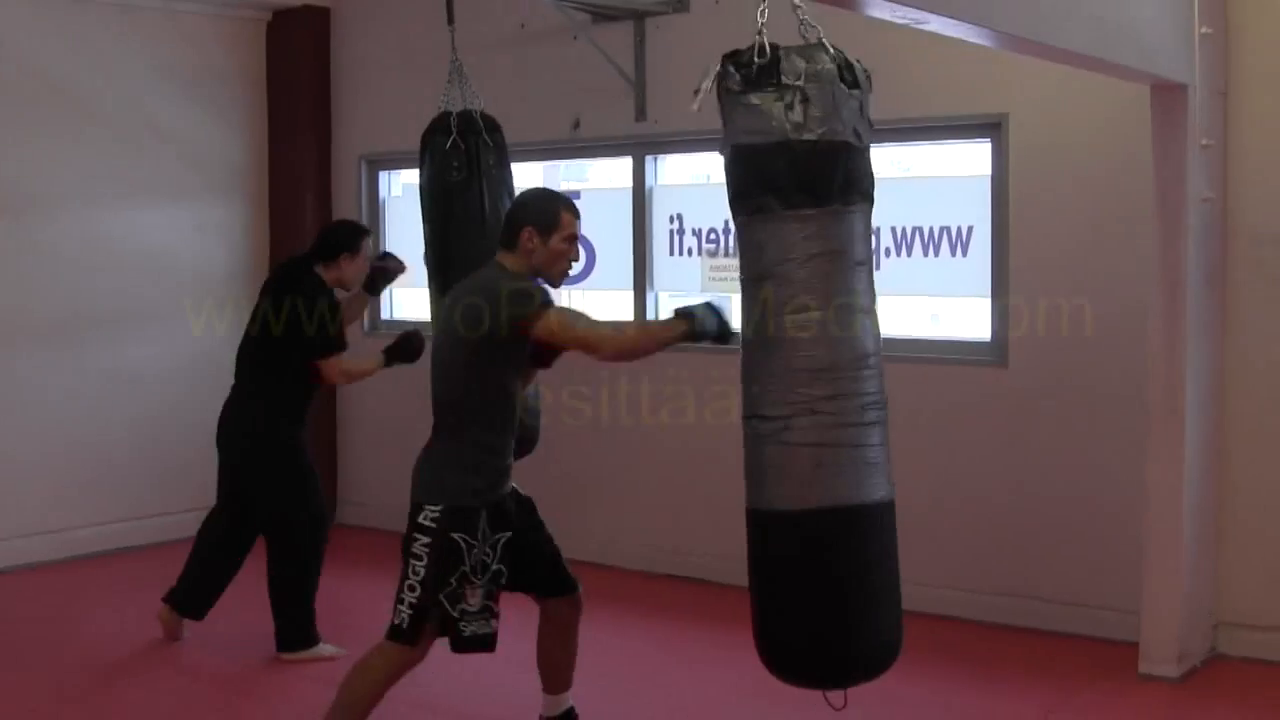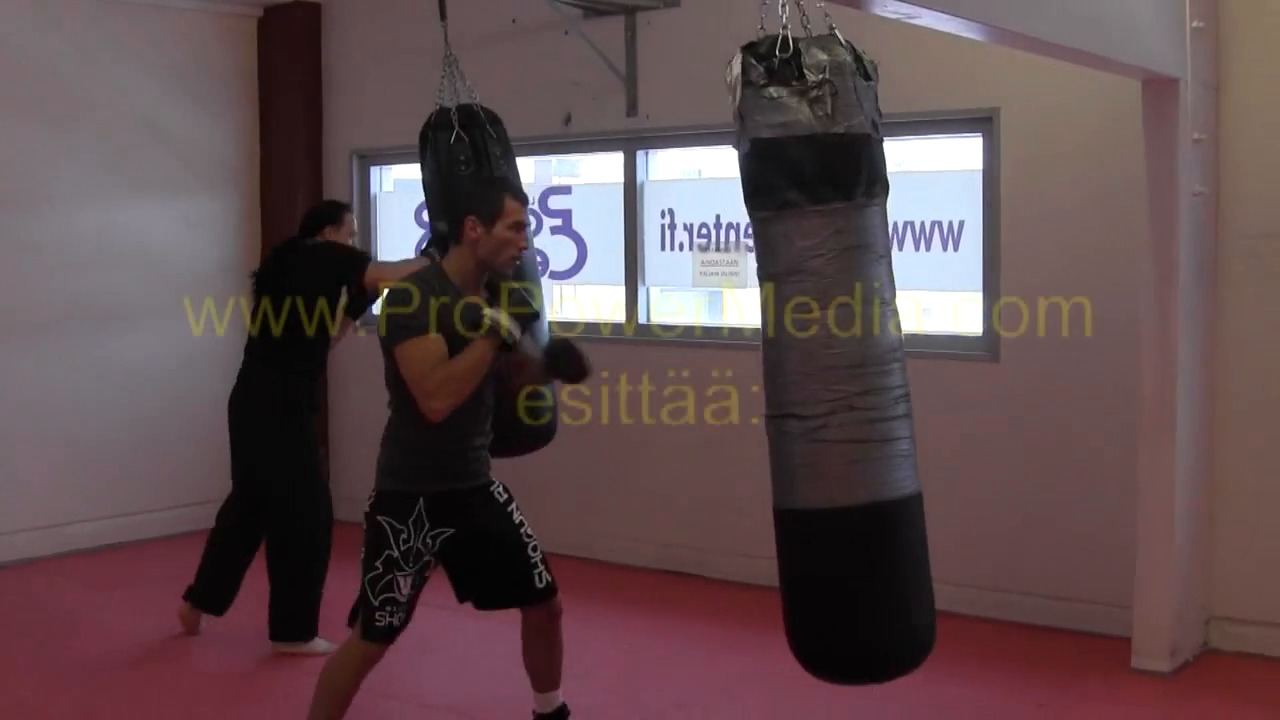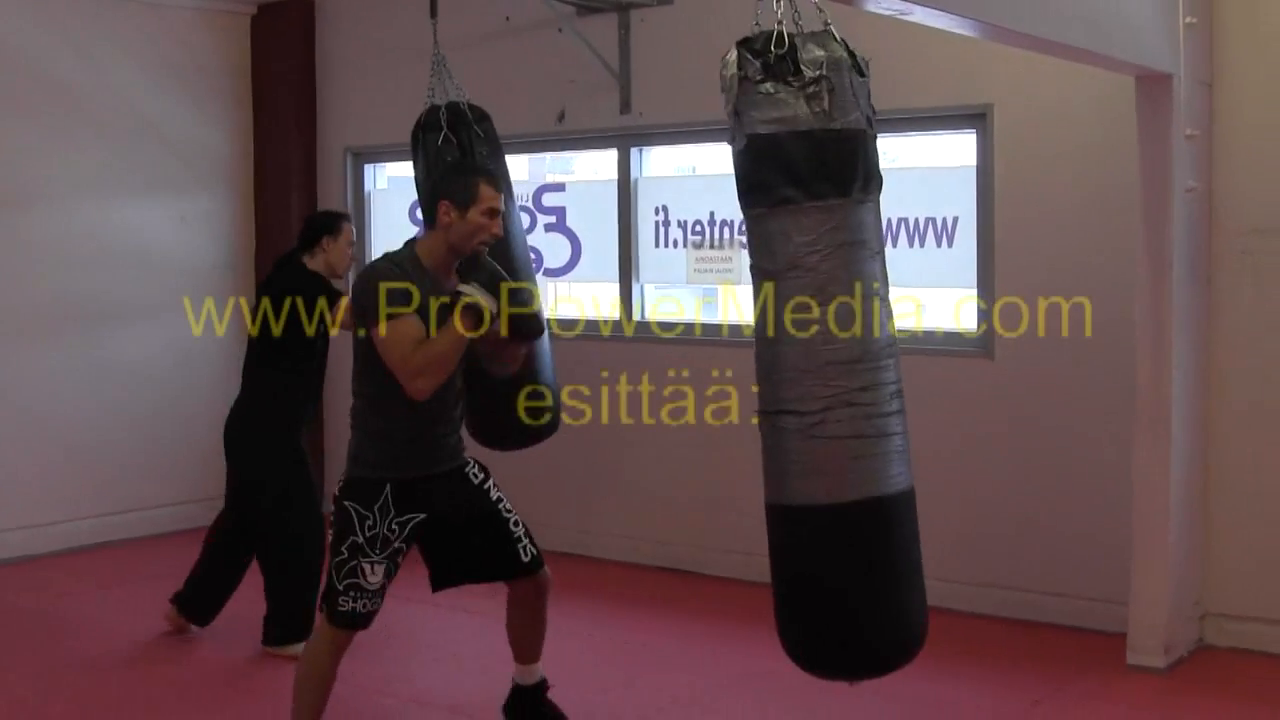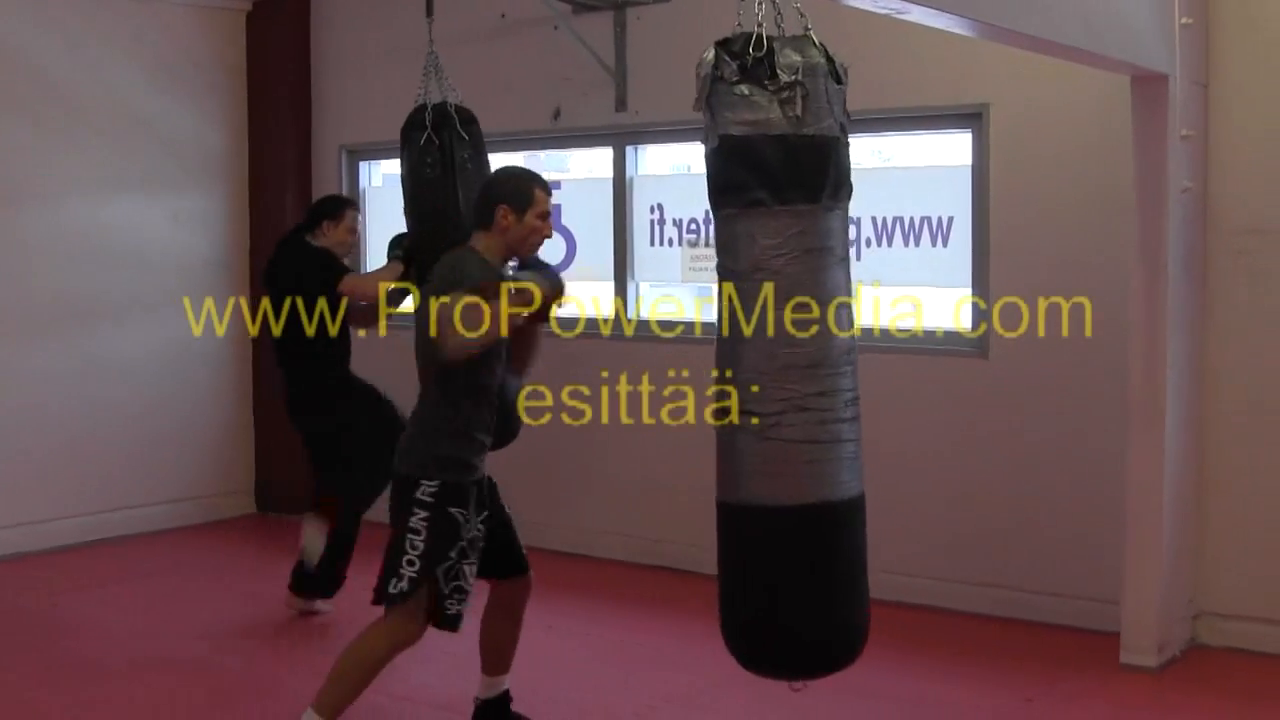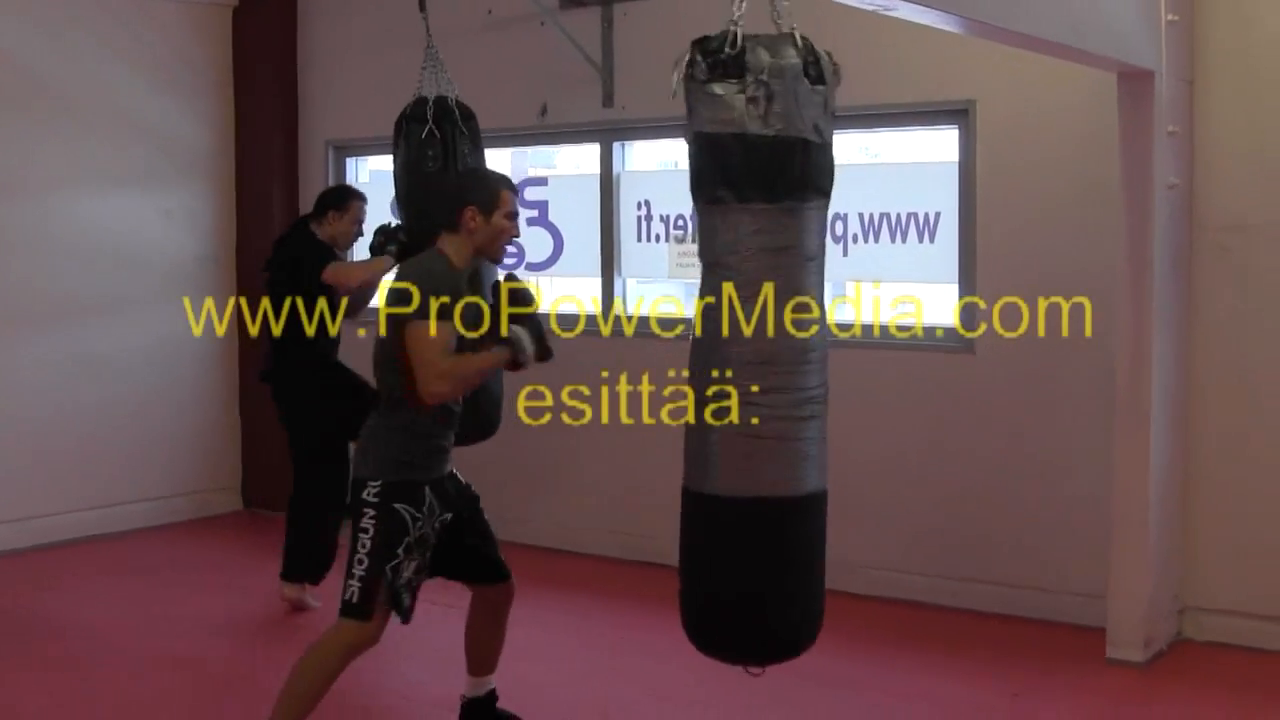
dt=0.3s
person 1, frame 1
left shoulder: (503, 292)
right shoulder: (502, 294)
right elbow: (605, 343)
left wrist: (541, 351)
right wrist: (689, 325)
left hip: (491, 490)
right hip: (448, 500)
left knee: (564, 598)
right knee: (408, 645)
person 1, frame 2
left shoulder: (492, 292)
right shoulder: (412, 296)
left elbow: (509, 375)
right elbow: (437, 401)
left wrist: (552, 362)
right wrist: (497, 330)
left hip: (474, 484)
right hip: (410, 493)
left knee: (544, 604)
right knee: (372, 641)
person 1, frame 3
left shoulder: (460, 279)
right shoulder: (386, 281)
left elbow: (499, 366)
right elbow: (421, 379)
left wrist: (515, 335)
right wrist: (473, 313)
left hip: (446, 466)
right hip: (382, 478)
left knee: (531, 578)
right knee: (341, 626)
person 1, frame 4
left shoulder: (486, 274)
right shoulder: (463, 270)
right elbow: (454, 344)
right wrist: (525, 298)
left hip: (463, 468)
right hip: (437, 472)
left knee: (514, 582)
right knee: (408, 619)
person 1, frame 5
left shoulder: (454, 282)
right shoulder: (420, 281)
right elbow: (436, 385)
left wrist: (504, 340)
right wrist: (508, 347)
left hip: (433, 471)
right hip: (394, 475)
left knee: (496, 583)
right knee: (363, 623)
person 2, frame 1
left shoulder: (298, 283)
right shoulder: (308, 294)
left elbow: (331, 324)
right elbow: (337, 371)
left wrist: (369, 288)
right wrist: (393, 353)
left hip: (241, 421)
right hip: (267, 428)
left knee: (234, 516)
right knee: (302, 525)
left ankle: (178, 606)
right ankle: (297, 638)
person 2, frame 2
left shoulder: (284, 269)
right shoulder: (324, 260)
right elbow: (382, 277)
left wrist: (351, 308)
right wrist: (430, 261)
left hip: (254, 405)
right hip: (282, 410)
left knee: (249, 505)
right knee: (305, 515)
left ankle: (198, 601)
right ankle: (293, 631)
person 2, frame 3
left shoulder: (297, 288)
right shoulder: (299, 283)
left elbow: (345, 319)
right elbow: (353, 318)
left hip: (258, 422)
right hip: (265, 426)
left knee: (242, 518)
right knee: (306, 526)
left ankle: (185, 607)
right ankle: (286, 633)
person 2, frame 4
left shoulder: (303, 265)
right shoulder: (310, 262)
left elbow: (356, 309)
right elbow: (361, 291)
left wrist: (398, 282)
right wrist: (400, 264)
left hip: (320, 390)
right hip: (326, 391)
left knee: (351, 471)
right knee: (388, 442)
left ankle: (309, 589)
right ankle: (324, 516)
person 2, frame 5
left shoulder: (307, 251)
right shoulder: (302, 249)
left elbow: (343, 307)
right elbow: (345, 280)
left wrist: (381, 264)
right wrist: (390, 258)
left hip: (298, 375)
right hip: (307, 375)
left knee: (318, 478)
left ankle: (297, 579)
